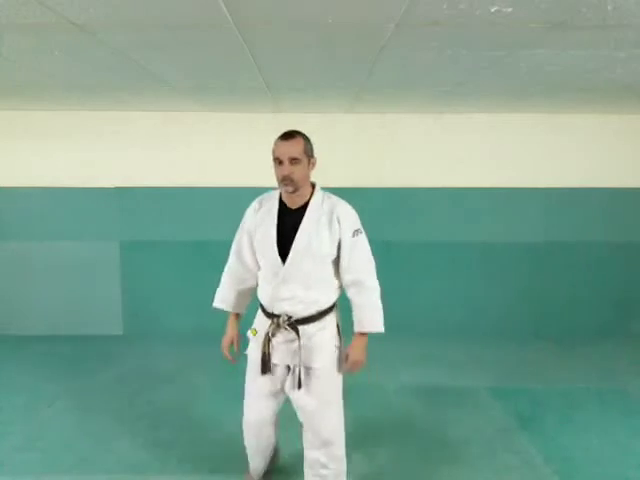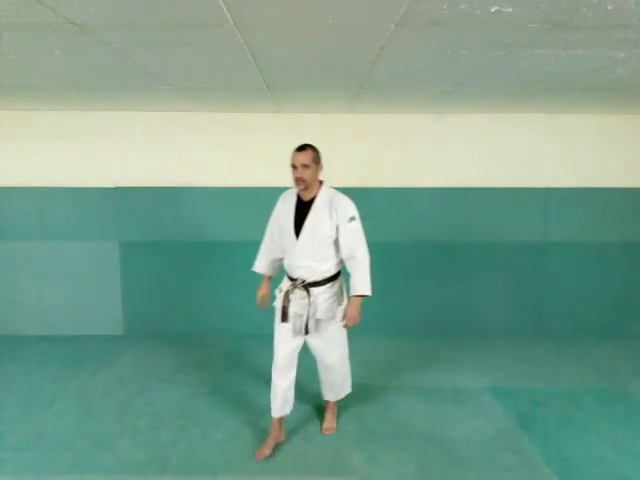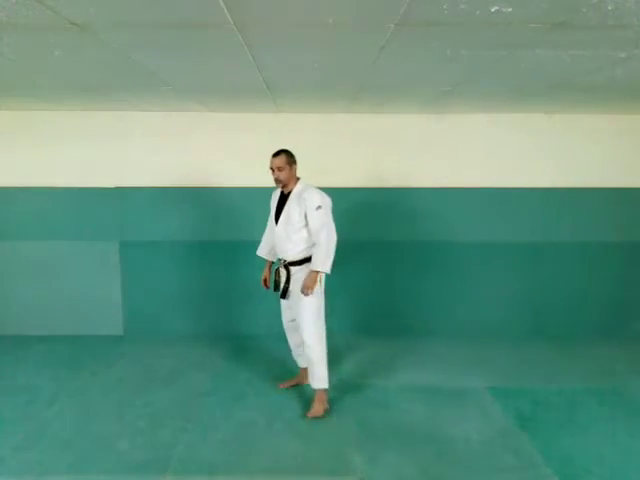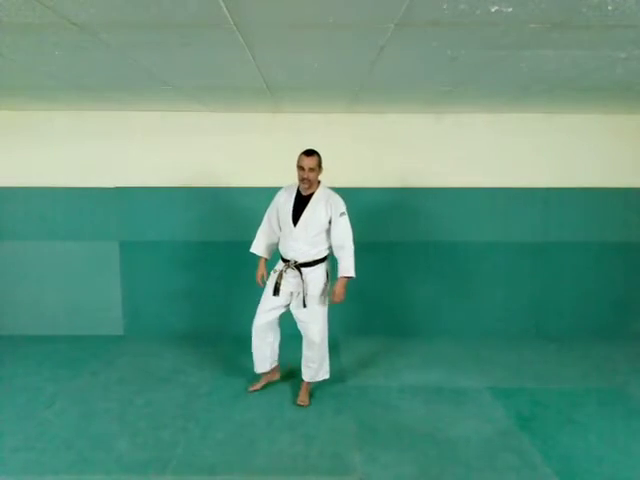
dt=1s
person 1, frame 1
left shoulder: (338, 213)
right shoulder: (259, 210)
left elbow: (361, 277)
right elbow: (241, 267)
left wrist: (360, 337)
right wrist: (232, 320)
left hip: (317, 334)
right hip: (268, 330)
left knee: (324, 425)
right knee: (256, 415)
person 1, frame 2
left shoulder: (340, 205)
right shoulder: (285, 201)
left elbow: (356, 254)
right elbow: (273, 242)
left wrist: (355, 299)
right wrist: (266, 281)
left hip: (325, 293)
right hip: (290, 291)
left knee: (331, 355)
right knee: (282, 359)
left ankle: (331, 406)
right ankle: (277, 429)
person 1, frame 3
left shoulder: (312, 197)
right shoulder: (277, 196)
left elbow: (326, 237)
left wrist: (314, 273)
right wrist: (268, 266)
left hip: (306, 272)
right hip: (286, 271)
left knee: (310, 331)
right knee: (291, 326)
left ankle: (321, 394)
right ankle: (305, 373)
person 1, frame 4
left shoulder: (332, 201)
right shoulder: (284, 195)
left elbow: (343, 242)
right elbow: (269, 228)
left wrist: (342, 280)
right wrist: (262, 261)
left hip: (313, 274)
right hip: (284, 271)
left knee: (314, 332)
right knee: (263, 321)
left ankle: (307, 384)
right ankle: (270, 370)
